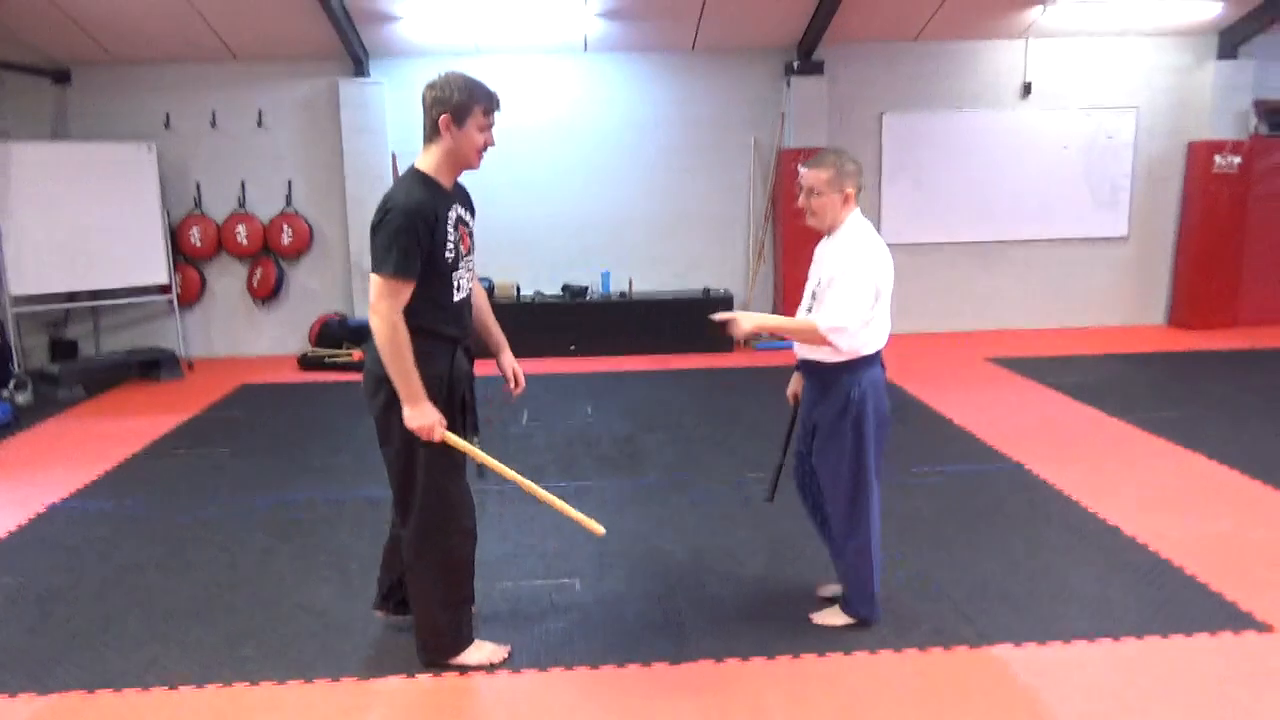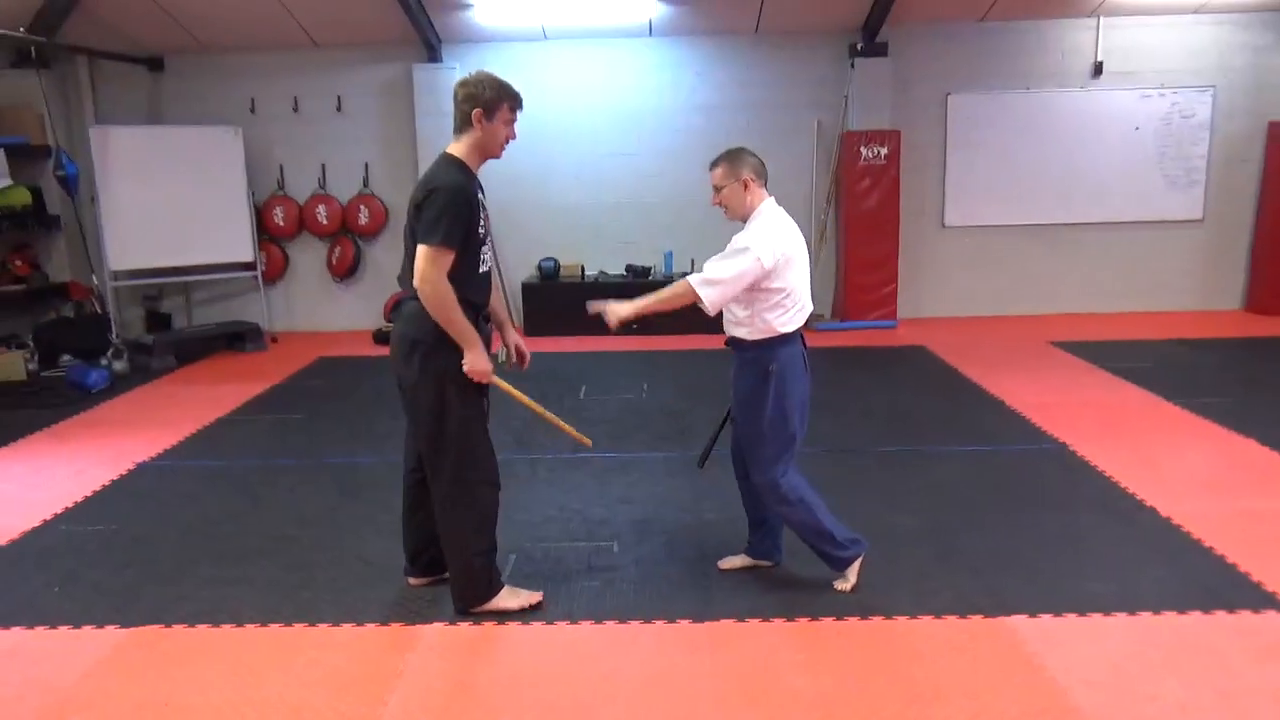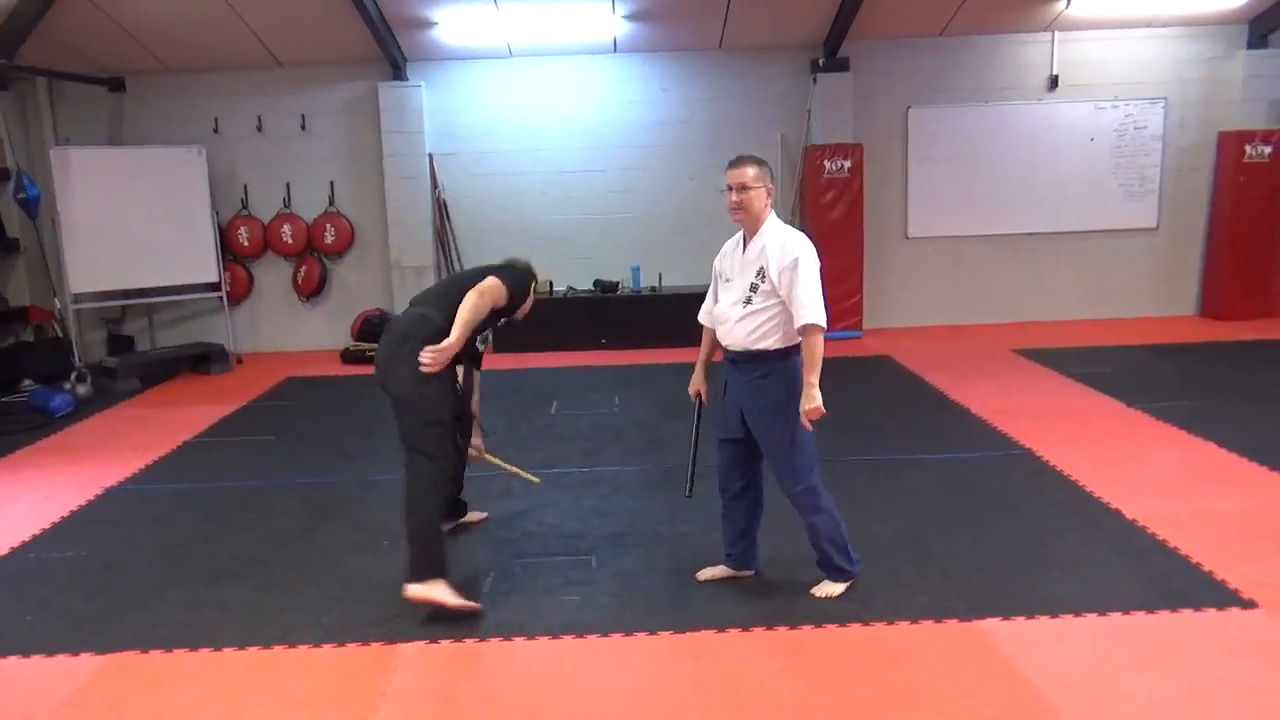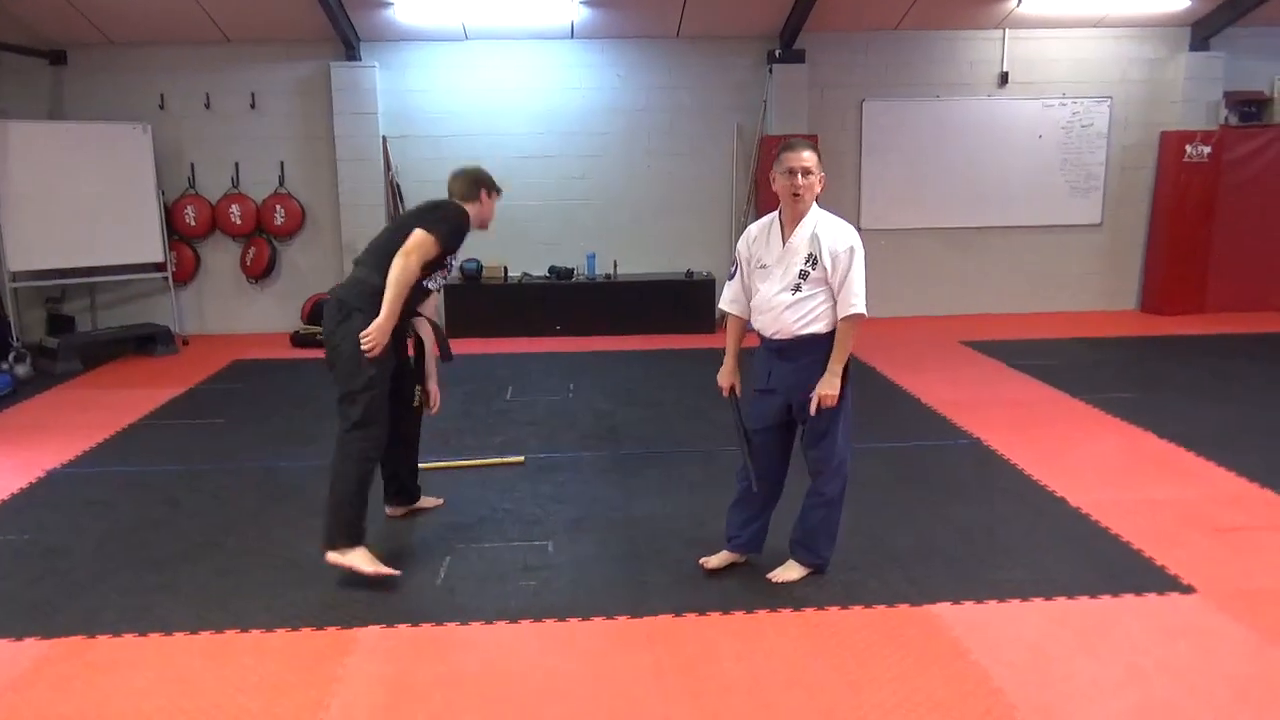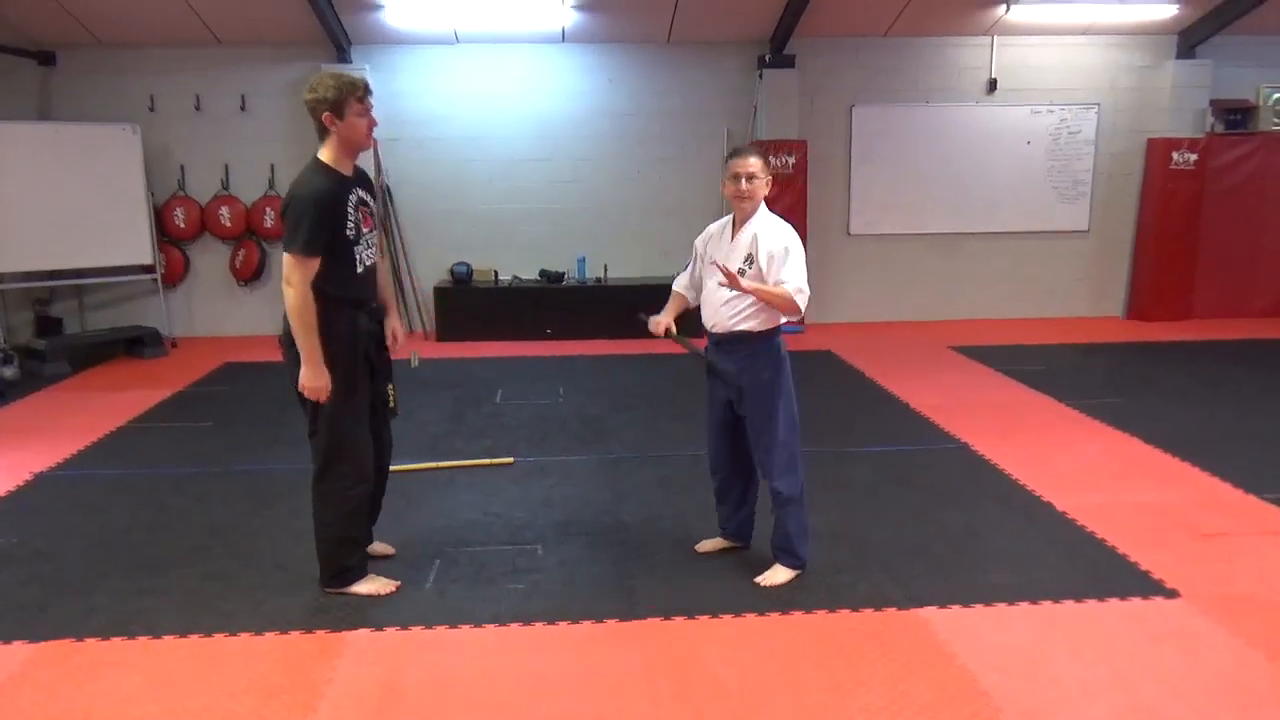
dt=1s
person 1, frame 1
left shoulder: (457, 196)
right shoulder: (408, 206)
right elbow: (385, 312)
left wrist: (502, 350)
right wrist: (413, 401)
left hip: (445, 365)
right hip: (411, 375)
left knee: (426, 497)
right knee: (438, 507)
left ankle: (398, 594)
right ankle: (445, 638)
person 1, frame 2
left shoulder: (465, 182)
right shoulder: (450, 187)
left elbow: (479, 270)
right elbow: (428, 278)
left wrist: (505, 328)
right wrist: (472, 346)
left hip: (438, 342)
right hip: (435, 345)
left knee: (431, 457)
right knee: (467, 466)
left ankle: (426, 562)
right ankle: (479, 588)
person 1, frame 3
right shoulder: (516, 280)
left elbow: (470, 359)
right elbow: (485, 291)
left wrist: (472, 429)
right wrist: (454, 343)
left hip: (399, 350)
right hip: (417, 349)
left knee: (450, 430)
right knee: (431, 453)
left ankle: (447, 512)
right ankle: (426, 578)
person 1, frame 4
left shoulder: (445, 223)
right shoulder: (454, 215)
left elbow: (421, 313)
right elbow: (408, 255)
right wrist: (386, 320)
left hip: (367, 314)
right hip: (363, 315)
left knee: (402, 409)
right knee: (364, 420)
left ankle: (401, 495)
right ankle: (344, 542)
person 1, frame 5
left shoulder: (360, 180)
right shoulder: (312, 193)
right elbow: (296, 284)
left wrist: (390, 312)
right wrist: (311, 362)
left hip: (362, 330)
right hip: (329, 338)
left knee: (376, 443)
right knee: (343, 457)
left ankle: (357, 537)
right ankle: (341, 571)
person 2, frame 1
left shoulder: (860, 251)
right shoulder: (831, 242)
left elbow: (834, 328)
left wrist: (760, 322)
right wrist: (803, 371)
left hip: (852, 388)
right hip: (825, 381)
left knee: (849, 495)
right knee: (814, 484)
left ankle: (859, 601)
right ankle: (855, 576)
person 2, frame 2
left shoulder: (762, 238)
right shoulder: (770, 225)
left elbow: (700, 289)
left wrist: (632, 306)
right wrist: (742, 350)
left hip: (772, 363)
right hip: (765, 356)
left knee: (772, 470)
right knee: (748, 460)
left ankle: (844, 551)
right ankle: (764, 548)
person 2, frame 3
left shoulder: (791, 246)
right shoulder: (729, 251)
left elbow: (811, 323)
right elbow: (714, 316)
left wrist: (811, 387)
right wrist: (700, 370)
left hip: (775, 374)
right hip: (737, 374)
left knee: (799, 478)
right knee: (734, 475)
left ankle: (841, 568)
right ankle: (739, 559)
person 2, frame 4
left shoulder: (838, 236)
right shoulder: (755, 236)
left elbow: (851, 311)
right elbow: (738, 304)
left wrist: (834, 374)
right wrist: (730, 363)
left hip: (817, 360)
right hip: (770, 359)
left knee: (826, 463)
right knee: (758, 456)
left ankle: (809, 554)
right ankle: (740, 544)
person 2, frame 5
left shoulder: (779, 235)
right shoulder: (712, 235)
left elbow: (795, 304)
right elbow: (689, 285)
left wrist: (747, 287)
right wrist: (666, 315)
left hip: (760, 355)
right hip: (719, 352)
left knee: (777, 457)
right knee: (724, 453)
left ankle: (790, 556)
right ankle: (734, 531)
